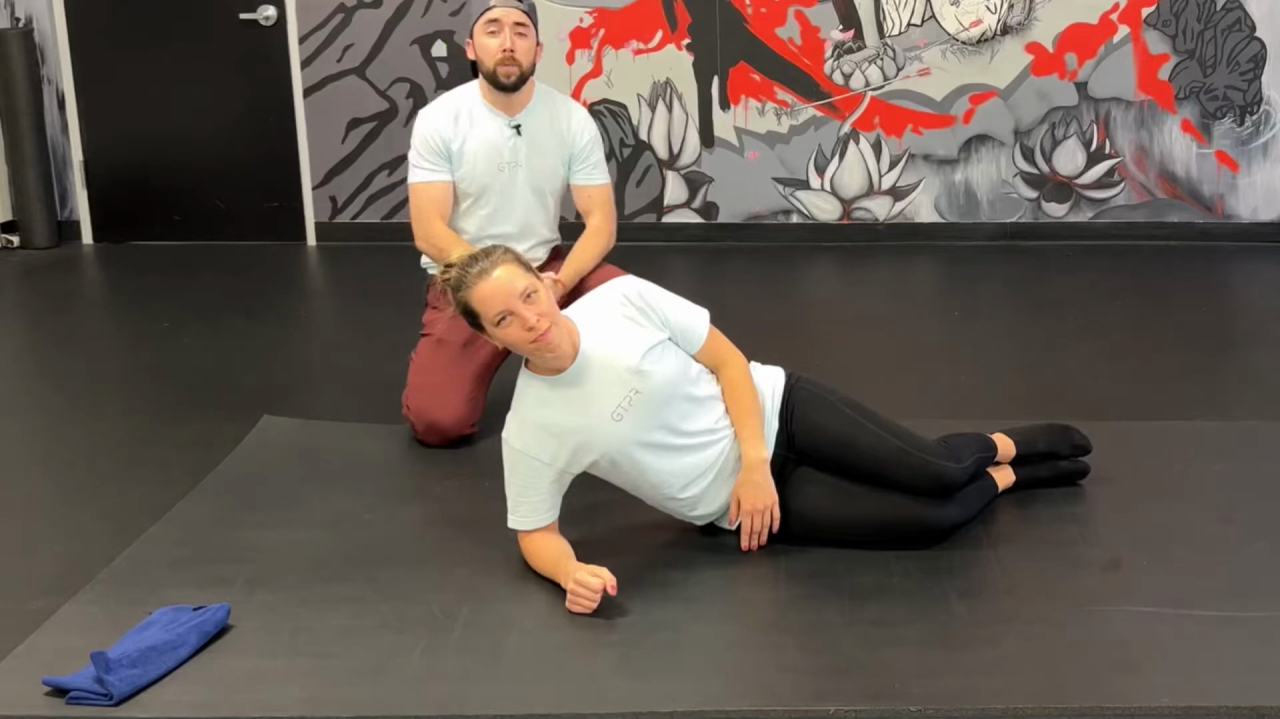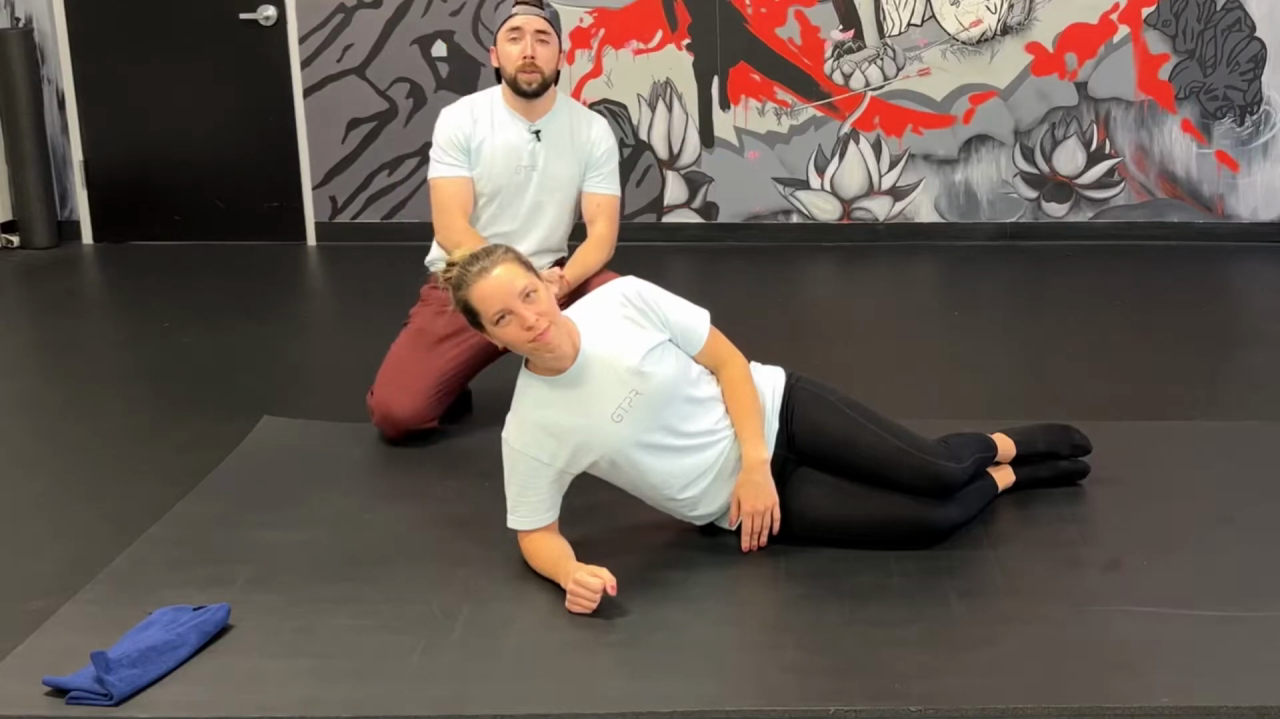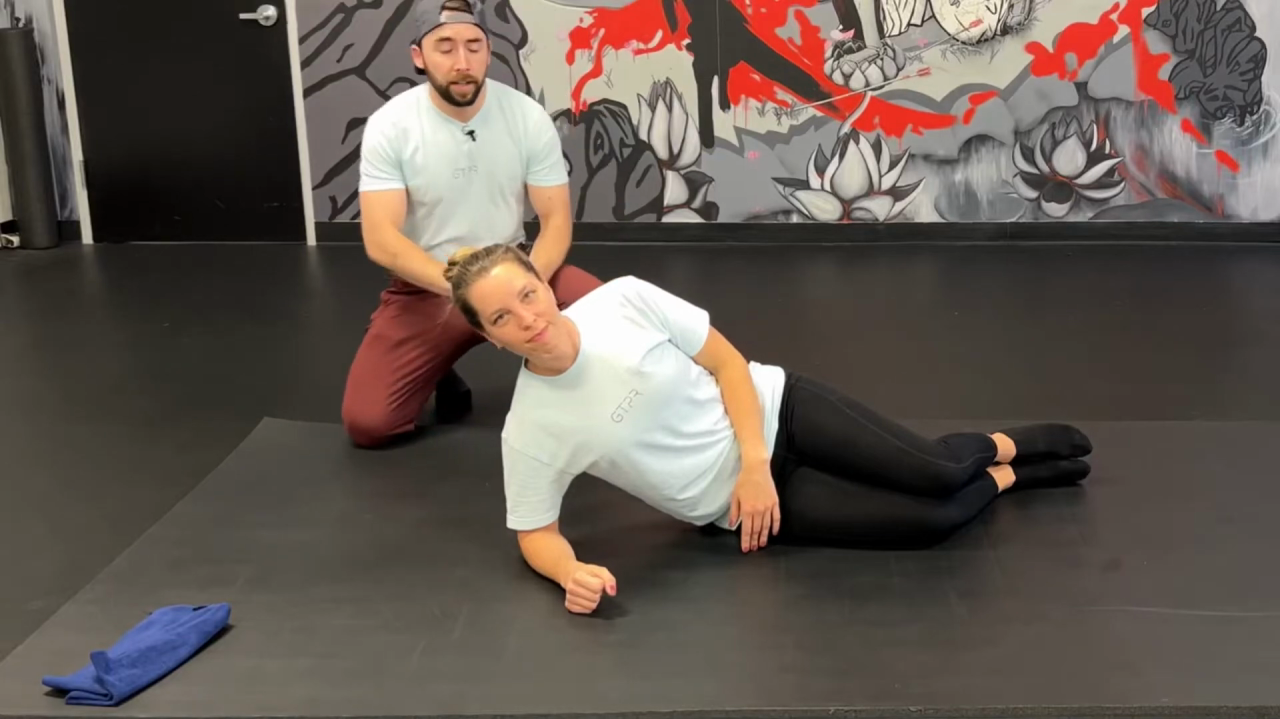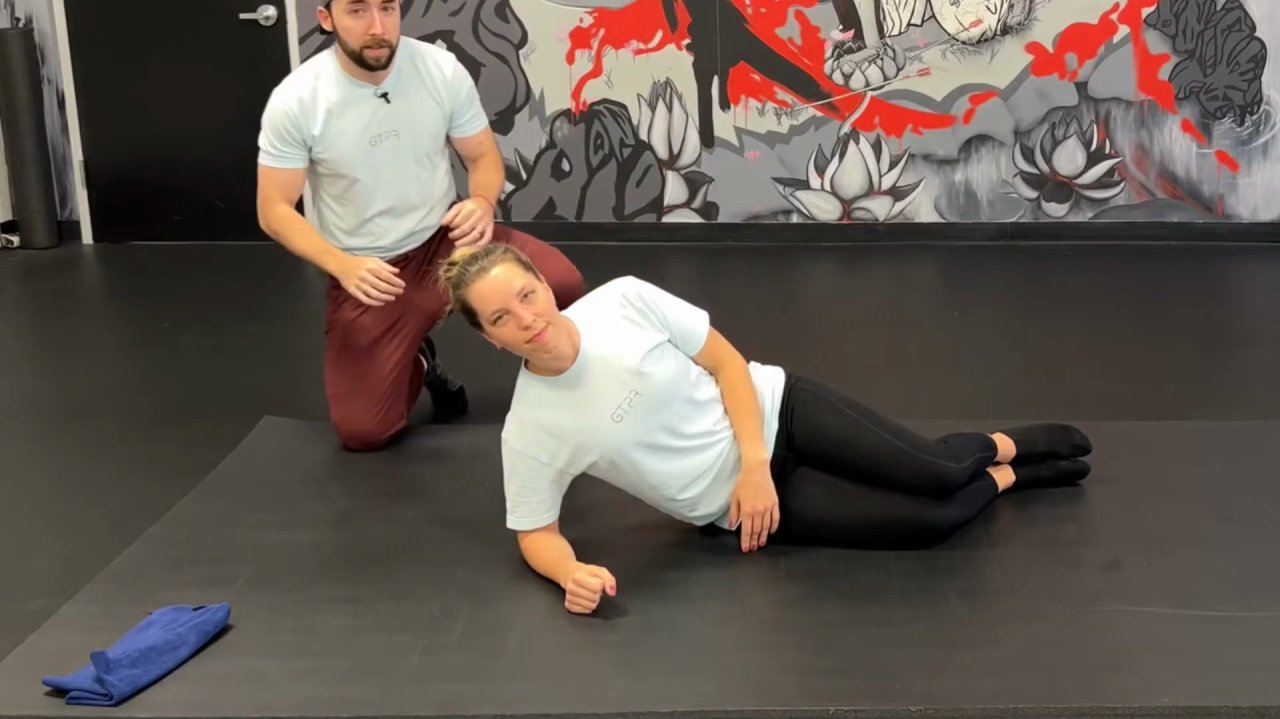
dt=0.4s
person 1, frame 1
left shoulder: (625, 297)
right shoulder: (529, 430)
left elbow: (729, 362)
right elbow: (535, 533)
left wrist: (754, 462)
right wrist: (570, 573)
left hip: (770, 409)
right hip: (729, 498)
left knee: (935, 472)
right knee: (929, 522)
left ankle: (1005, 444)
right ankle: (1003, 478)
person 1, frame 2
left shoulder: (626, 298)
right shoulder: (529, 432)
left elbow: (730, 362)
right elbow: (536, 533)
left wrist: (755, 462)
right wrist: (571, 573)
left hip: (772, 410)
right hip: (727, 496)
left knee: (937, 471)
right knee: (931, 522)
left ankle: (1006, 445)
right ankle: (1006, 479)
person 1, frame 3
left shoulder: (623, 298)
right shoulder: (528, 431)
left elbow: (729, 363)
right elbow: (534, 532)
left wrist: (754, 462)
right wrist: (570, 572)
left hip: (771, 411)
right hip: (727, 498)
left knee: (935, 474)
right knee: (930, 522)
left ankle: (1004, 445)
right ankle: (1003, 479)
person 1, frame 4
left shoulder: (624, 298)
right shoulder: (528, 431)
left elbow: (729, 364)
right elbow: (535, 533)
left wrist: (753, 462)
right wrist: (570, 573)
left hip: (772, 409)
right hip: (731, 497)
left knee: (937, 471)
right knee: (930, 522)
left ankle: (1006, 444)
right ankle: (1007, 478)
person 2, frame 1
left shoulder: (574, 121)
right shoulder: (438, 120)
left elbow: (601, 223)
right elbow: (430, 232)
left wrist: (558, 285)
left hip: (546, 268)
right knee: (438, 422)
right ankle: (438, 363)
person 2, frame 2
left shoulder: (594, 131)
right shoulder: (459, 120)
left elbow: (603, 233)
right elbow: (452, 230)
left wrist: (561, 282)
left hip: (550, 278)
right knee: (396, 413)
right ankle: (454, 369)
person 2, frame 3
left shoulder: (529, 118)
right shoulder: (389, 127)
left elbow: (556, 219)
right elbow: (380, 240)
right hip: (422, 289)
right knee: (368, 424)
right ankle: (436, 365)
person 2, frame 4
left shoulder: (441, 69)
right shoulder: (294, 101)
left elbow: (485, 159)
right elbow: (274, 210)
left wrist: (483, 203)
right wrist: (343, 265)
left hip: (446, 241)
right hip: (368, 271)
left knee: (561, 283)
right knee: (363, 431)
right ankle: (418, 365)
